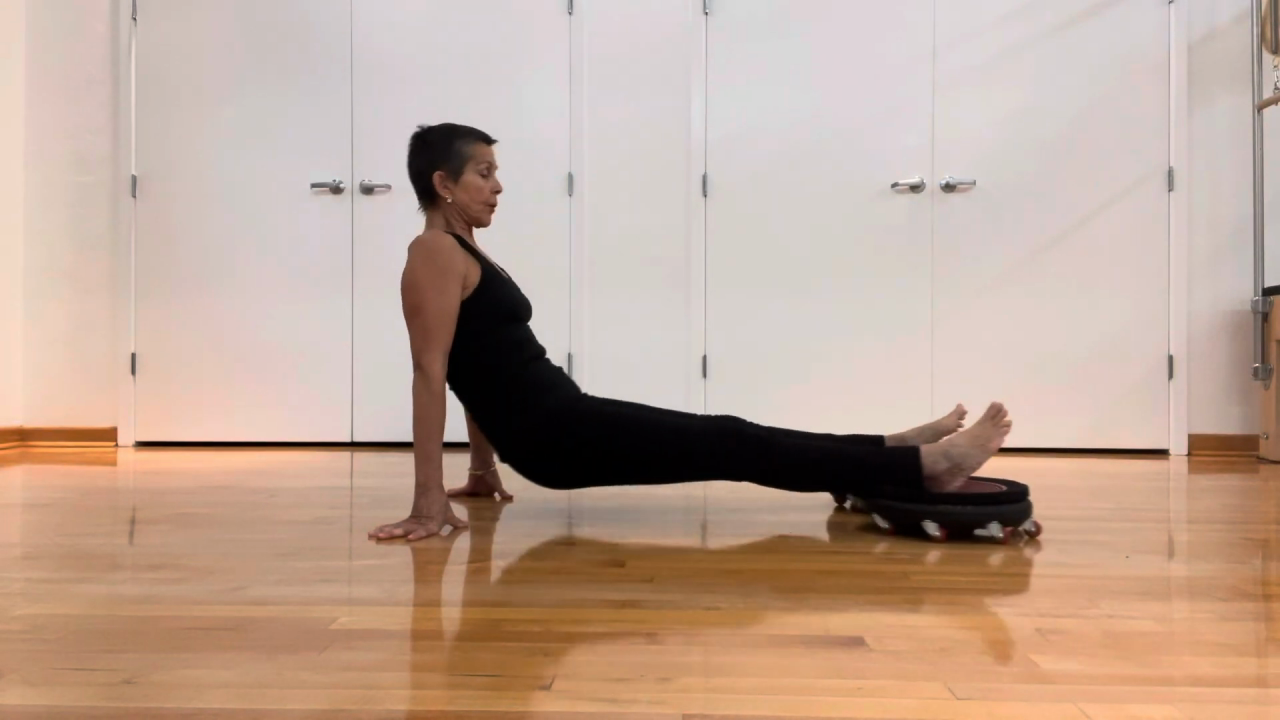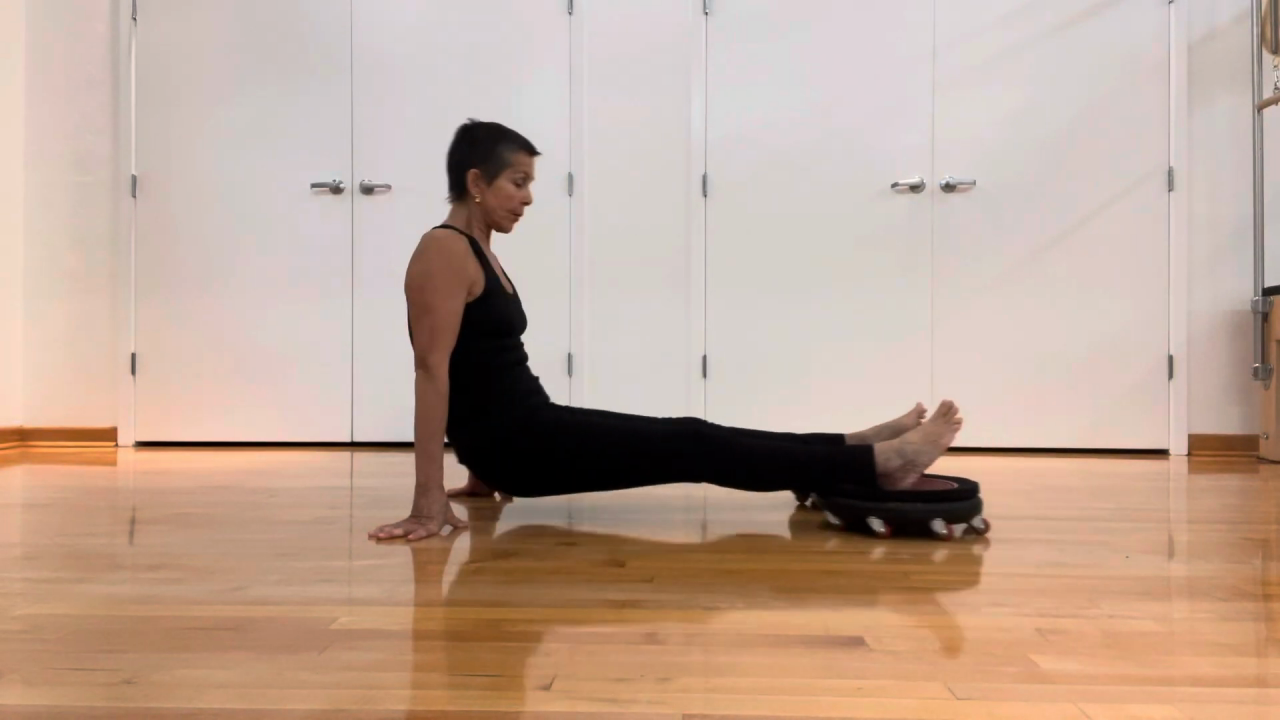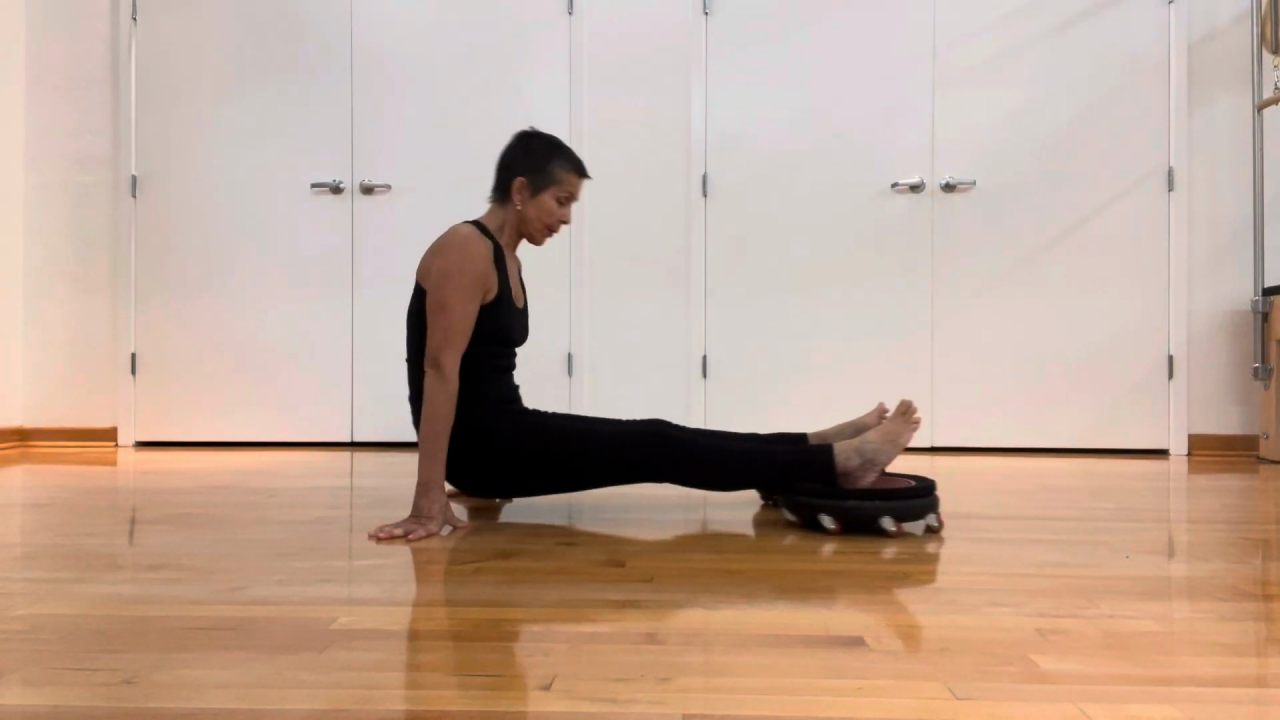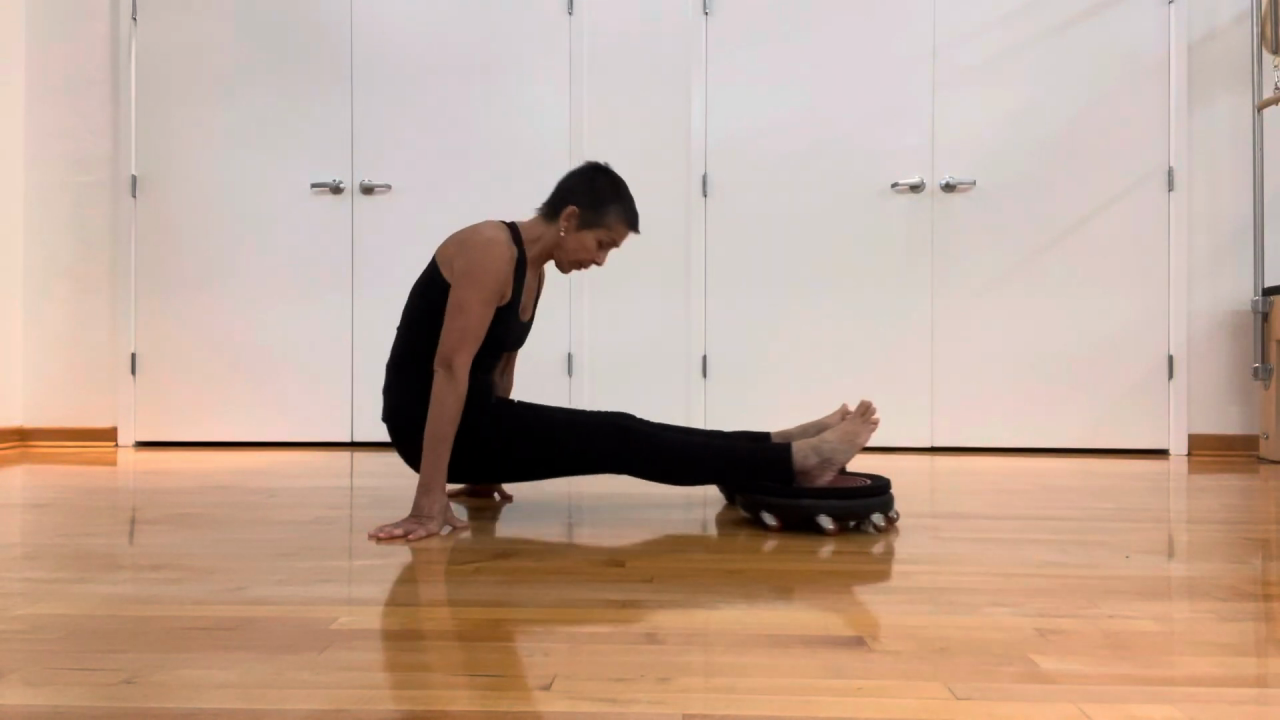
dt=0.2s
person 1, frame 1
left shoulder: (465, 252)
right shoulder: (434, 254)
right elbow: (429, 372)
left wrist: (484, 468)
right wrist: (429, 502)
left hip: (563, 417)
right hip: (549, 435)
left knee: (726, 437)
right knee: (730, 448)
left ankle: (901, 453)
right ankle: (923, 467)
person 1, frame 2
left shoulder: (479, 252)
right shoulder: (443, 251)
right elbow: (433, 370)
left wrist: (483, 470)
right wrist: (428, 500)
left hip: (532, 428)
right hip: (514, 445)
left knee: (691, 437)
right knee: (692, 450)
left ankle: (858, 449)
right ankle: (879, 464)
person 1, frame 3
left shoulder: (506, 254)
right shoulder: (463, 251)
right elbow: (441, 368)
right wrist: (430, 499)
left hip: (503, 430)
right hip: (477, 444)
left knee: (656, 439)
right knee: (654, 449)
left ankle: (820, 449)
right ankle: (838, 464)
person 1, frame 4
left shoulder: (534, 265)
right shoulder: (489, 251)
right elbow: (450, 367)
left wrist: (490, 460)
right wrist: (429, 499)
left hip: (475, 417)
right hip: (429, 422)
left knee: (621, 434)
right knee: (617, 440)
left ankle: (783, 448)
right ankle: (797, 461)
